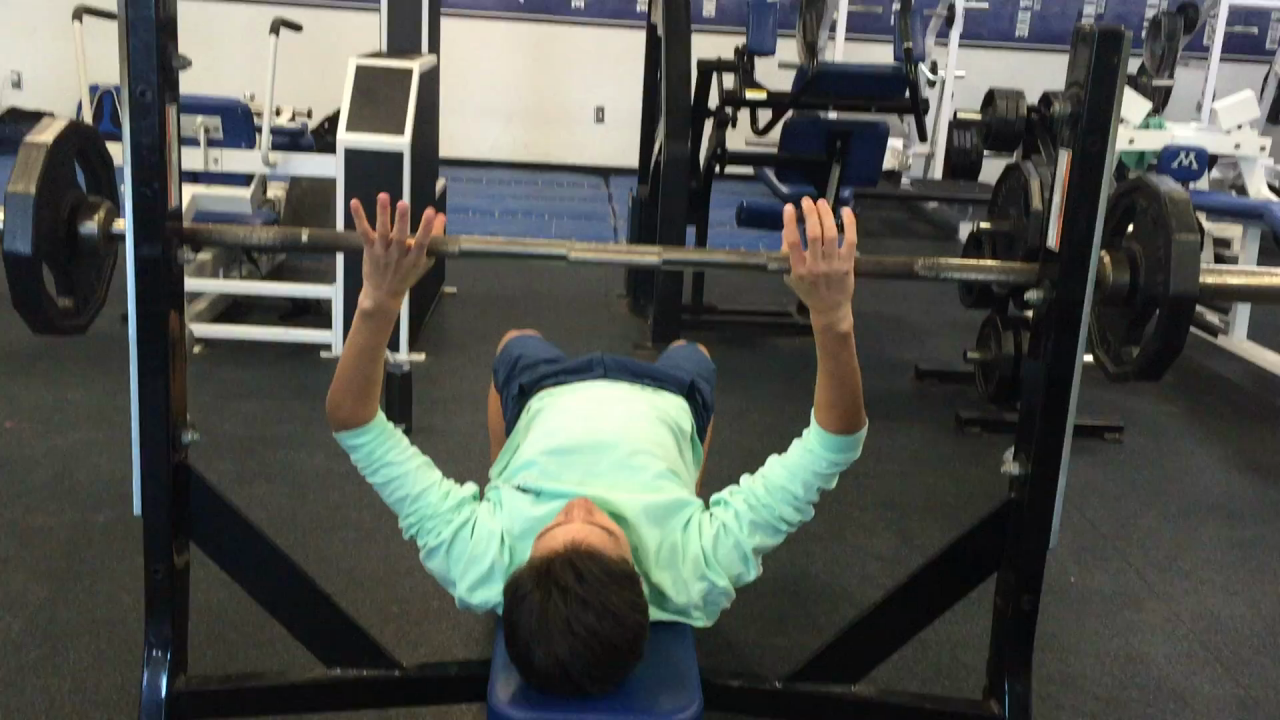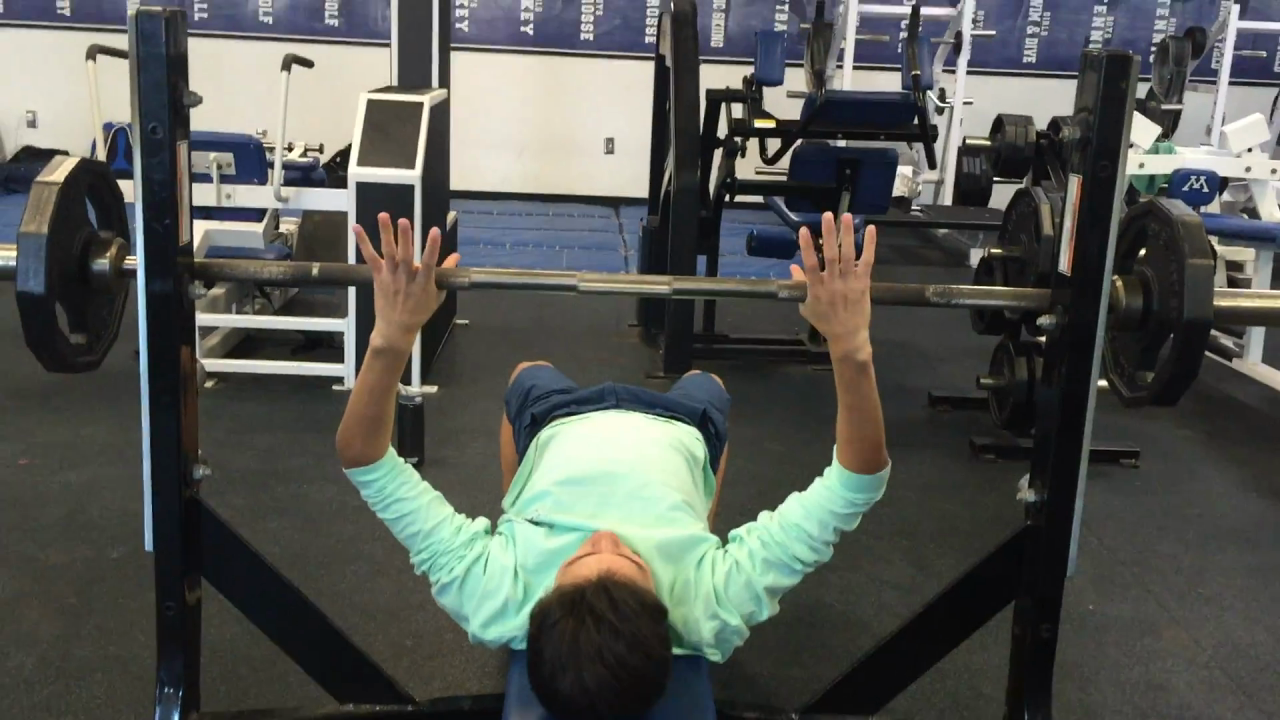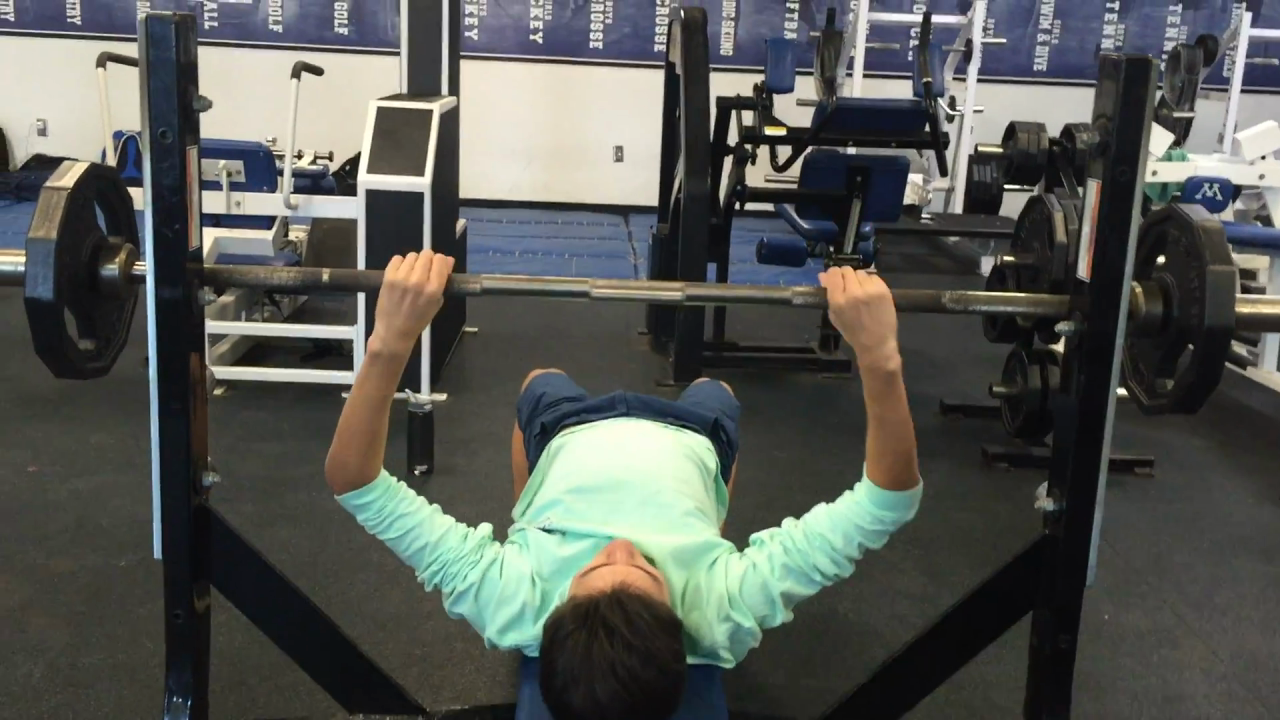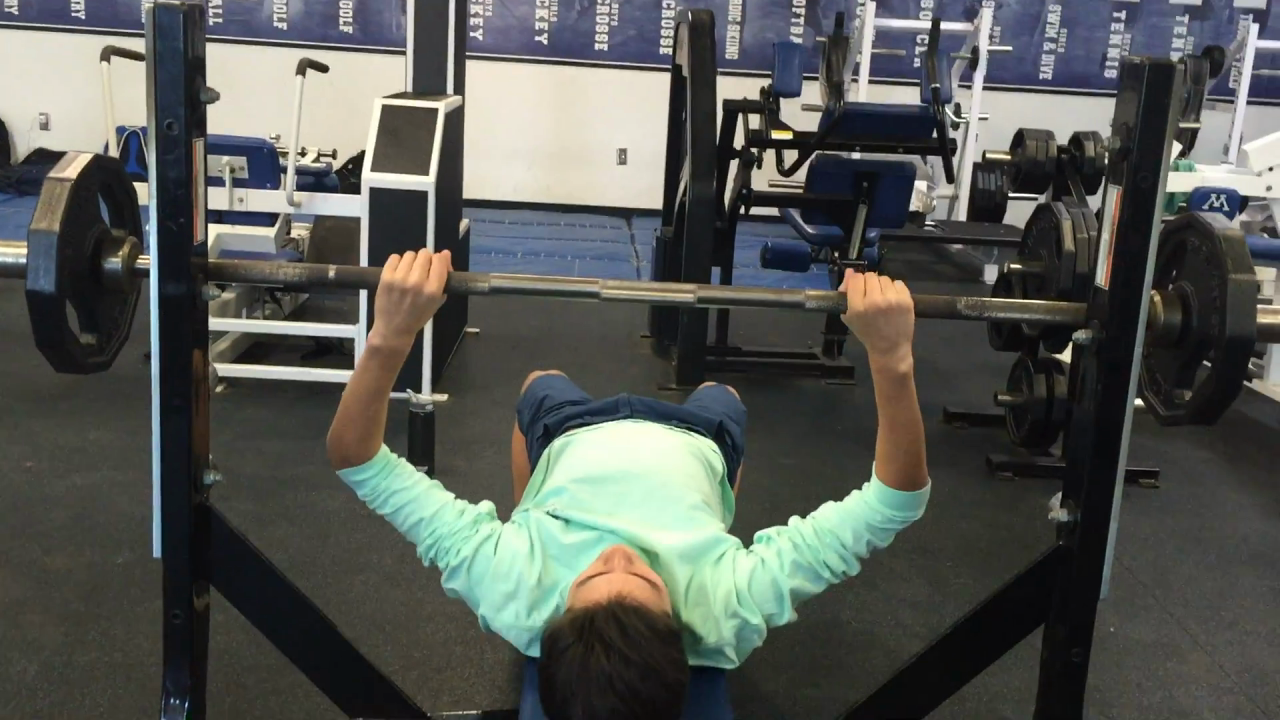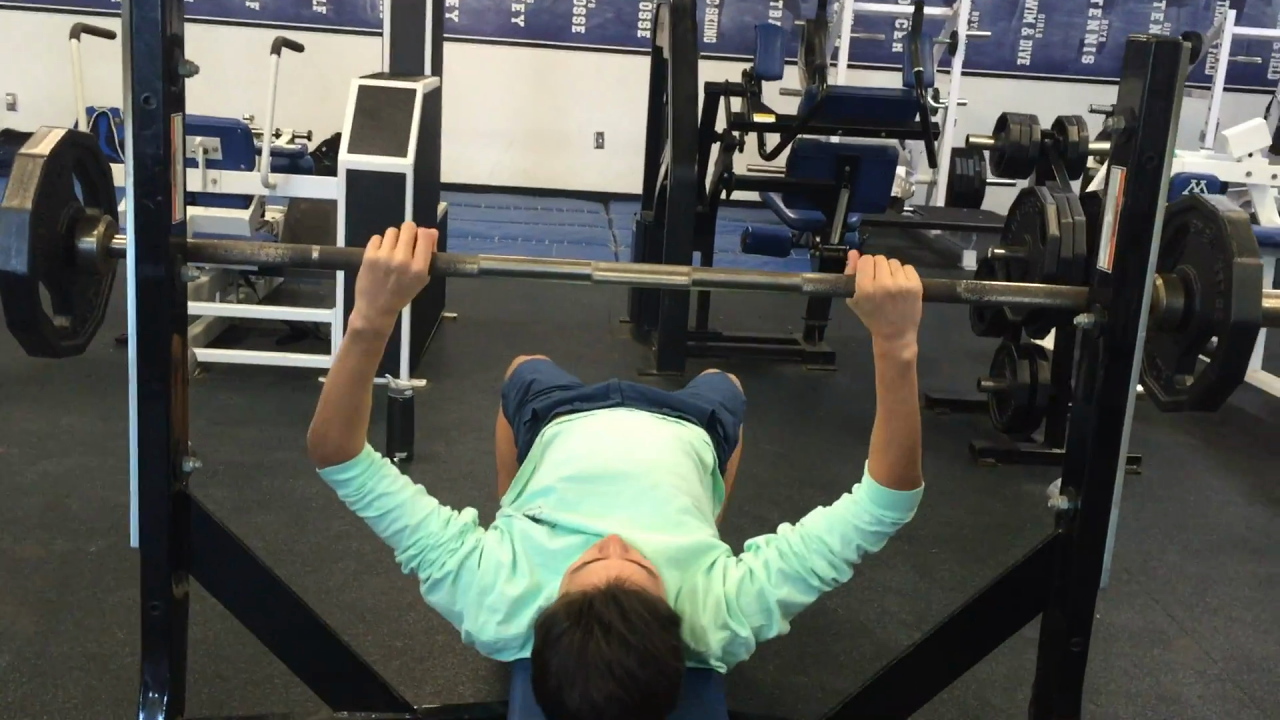
dt=0.4s
person 1, frame 1
left shoulder: (481, 563)
right shoulder: (693, 569)
left elbow: (355, 425)
right elbow: (832, 447)
left wrist: (378, 303)
right wrist: (832, 318)
left knee: (518, 342)
right knee: (689, 355)
person 1, frame 2
left shoulder: (497, 600)
right shoulder: (710, 604)
left elbow: (365, 463)
right elbow: (856, 484)
left wrist: (391, 337)
right wrist: (850, 347)
left knee: (530, 375)
right knee: (703, 385)
person 1, frame 3
left shoulder: (514, 606)
right shoulder: (724, 609)
left elbow: (353, 483)
right elbow: (889, 501)
left wrist: (389, 341)
right wrist: (879, 355)
left knee: (543, 383)
right knee: (713, 392)
person 1, frame 4
left shoulder: (515, 597)
right shoulder: (727, 608)
left elbow: (359, 463)
right elbow: (894, 502)
left wrist: (389, 337)
right wrist: (891, 358)
left knee: (543, 384)
right knee: (721, 396)
person 1, frame 5
left shoulder: (496, 606)
right shoulder: (722, 615)
left elbow: (339, 459)
right elbow: (888, 502)
left wrist: (370, 317)
right wrist: (895, 345)
left knee: (528, 369)
right knee: (722, 386)
